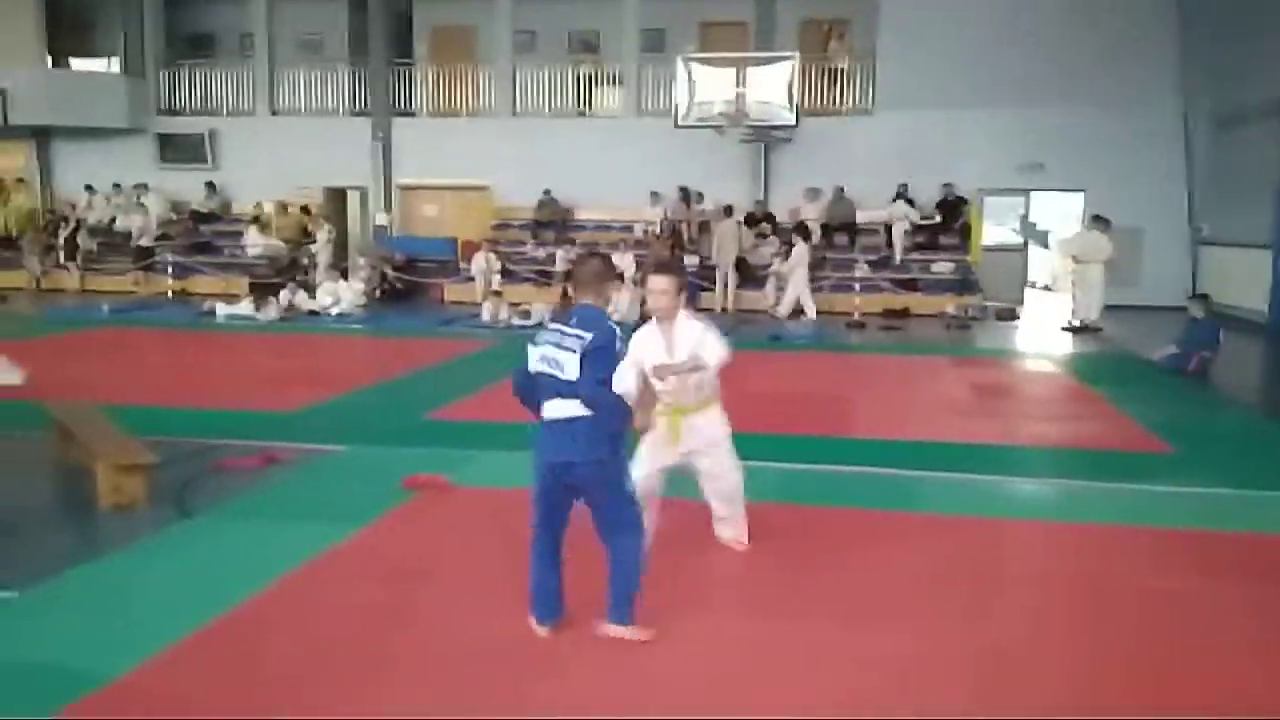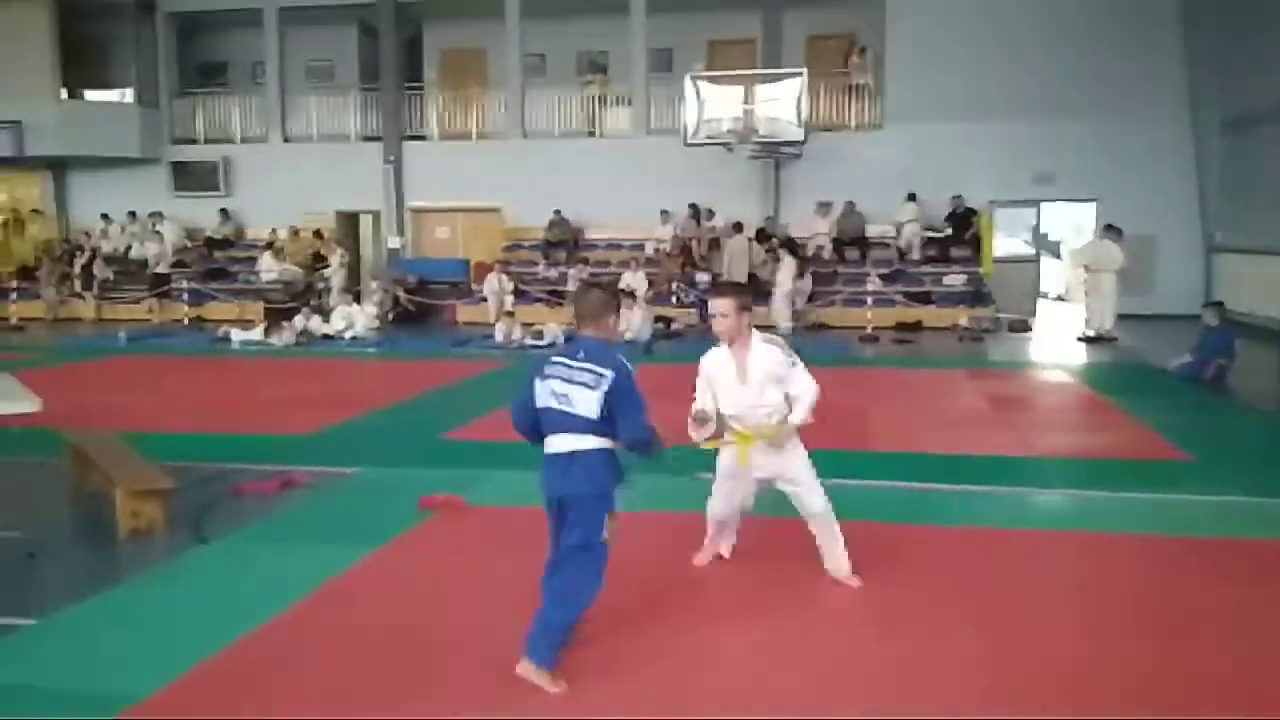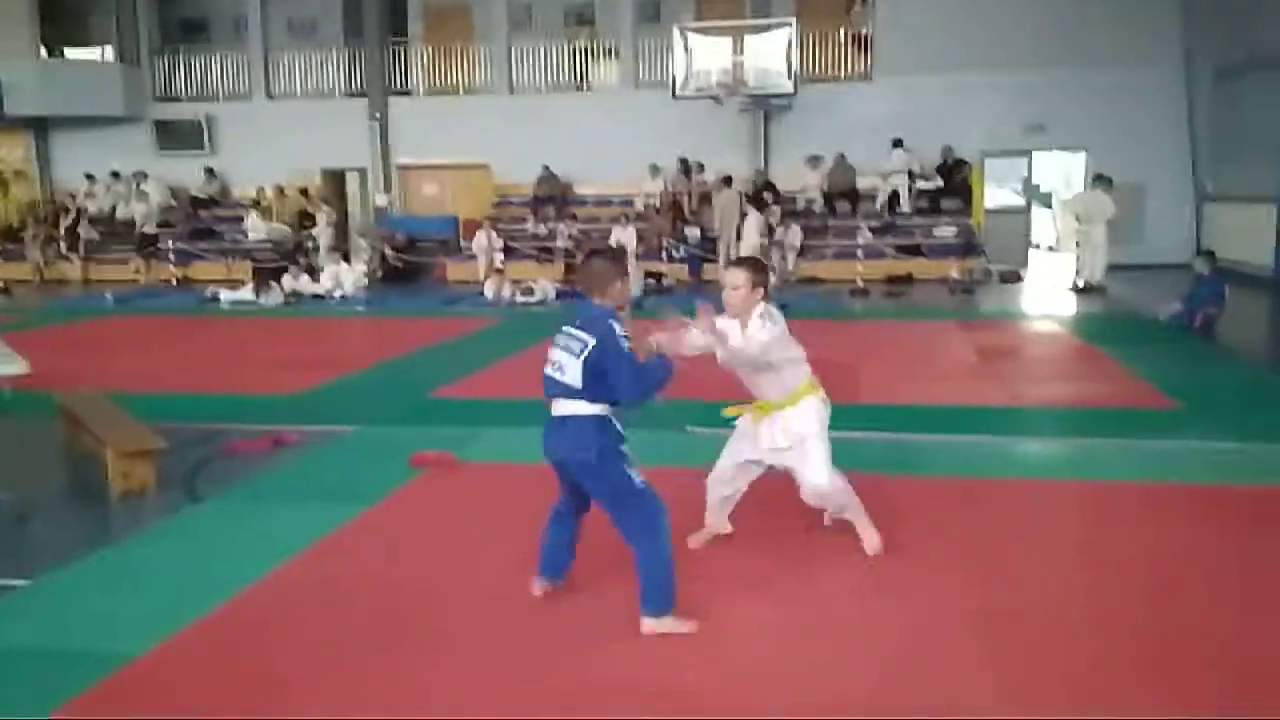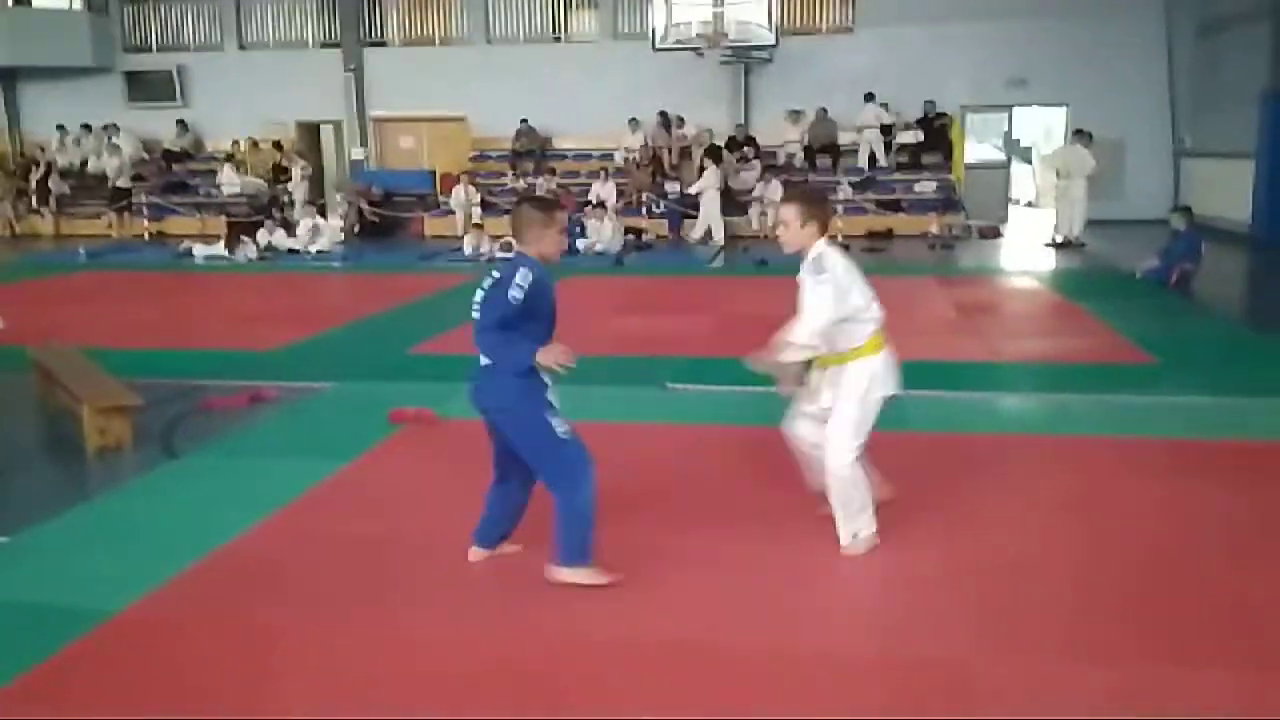
dt=0.3s
person 1, frame 1
left shoulder: (547, 331)
right shoulder: (605, 333)
left elbow: (523, 385)
right elbow: (598, 394)
right wrist: (627, 416)
left hip: (550, 440)
right hip: (593, 442)
left knee: (548, 531)
right knee: (624, 529)
left ankle: (544, 616)
right ankle: (620, 617)
person 1, frame 2
left shoulder: (550, 362)
right shoulder: (615, 368)
left elbow: (521, 417)
right elbow: (633, 432)
right wrist: (654, 443)
left hip: (555, 469)
right hip: (593, 473)
left knee: (564, 557)
right knee: (581, 567)
left ankle: (552, 637)
right ankle: (537, 657)
person 1, frame 3
left shoulder: (574, 325)
right shoulder: (609, 331)
right elbow: (631, 389)
right wrist: (663, 361)
left hip: (560, 434)
right hip: (591, 439)
left knee: (573, 502)
right knee: (647, 520)
left ankle: (545, 575)
right ankle: (656, 613)
person 1, frame 4
left shoulder: (522, 273)
right shoulder: (525, 276)
right elbow: (486, 334)
left wrist: (547, 348)
right wrist: (535, 355)
left hip: (496, 386)
right hip: (513, 389)
left knee: (514, 468)
right knee: (573, 467)
left ankle: (486, 542)
right ankle: (570, 561)
person 2, frame 1
left shoulder: (696, 326)
right shoulder: (642, 338)
left elbow: (716, 354)
right elbow: (627, 376)
left wrist: (679, 367)
left hip: (703, 418)
right hip: (665, 420)
left knee: (726, 479)
right knee: (640, 478)
left ankle: (728, 529)
person 2, frame 2
left shoulder: (773, 350)
right shoulder: (710, 361)
left elbow: (806, 388)
right elbow: (705, 404)
left wrist: (789, 425)
right wrist: (701, 418)
left hip: (780, 442)
right hip: (738, 446)
left knee: (816, 505)
right knee: (720, 508)
left ankle: (838, 565)
right ankle: (716, 544)
person 2, frame 3
left shoulder: (768, 321)
right shoulder: (726, 323)
left elbow: (749, 349)
right elbow: (691, 339)
left wrist: (715, 332)
right wrist: (664, 339)
left hip: (801, 410)
right hip: (762, 413)
left knee: (819, 482)
right knee: (725, 472)
left ankle: (856, 516)
right ankle: (714, 524)
person 2, frame 4
left shoulder: (824, 266)
right shoulder: (818, 263)
left elbow: (817, 323)
left wrist: (779, 356)
right wrist: (786, 356)
left hip: (861, 369)
right hip: (837, 364)
left knee: (840, 453)
right knee: (803, 429)
left ankle: (859, 532)
right ankle: (867, 488)
